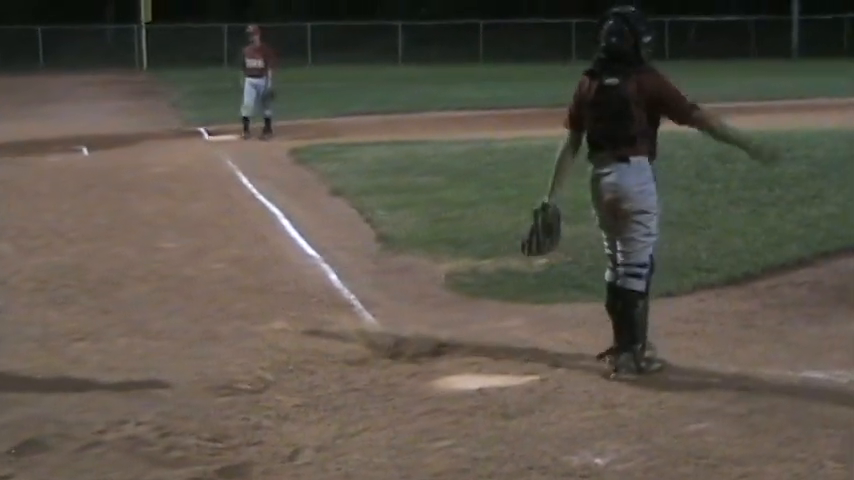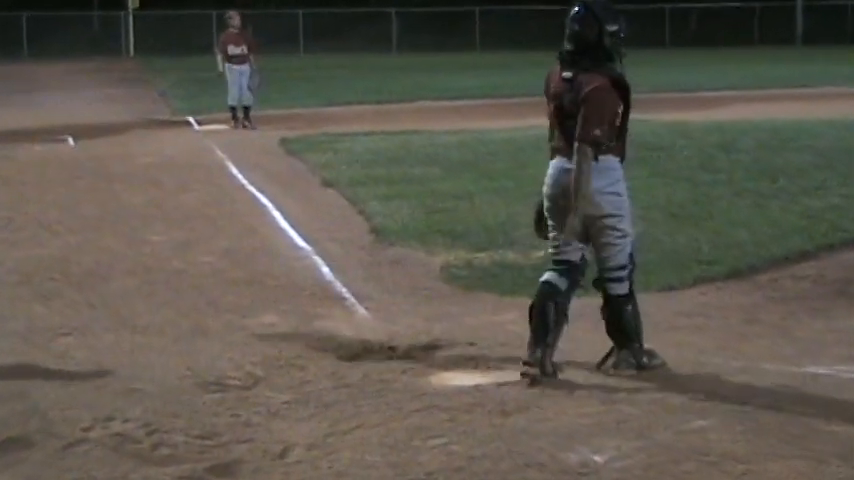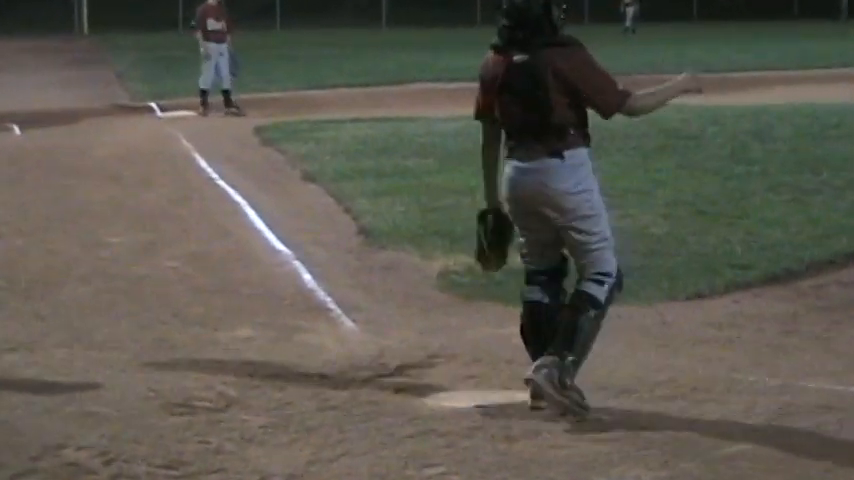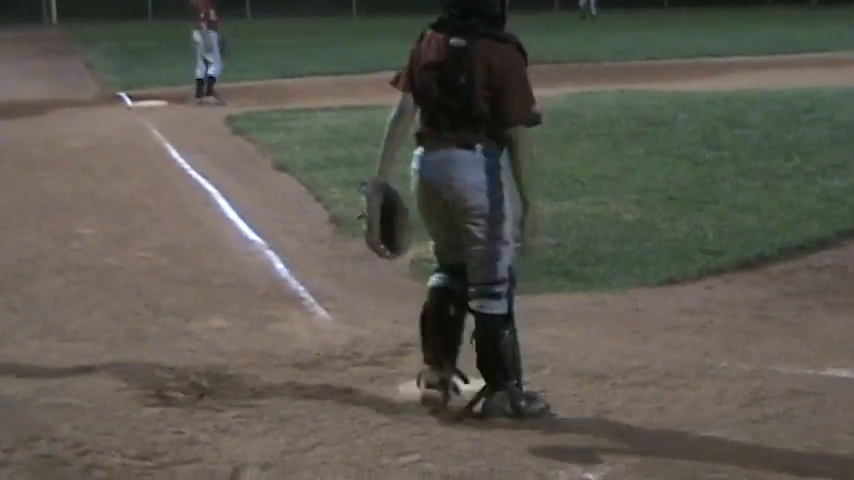
dt=0.5s
person 1, frame 1
left shoulder: (588, 83)
right shoulder: (646, 82)
left elbow: (571, 144)
right elbow: (698, 116)
left wrist: (551, 195)
right wrist: (750, 146)
left hip: (600, 177)
right hip: (635, 177)
left knee: (618, 263)
right knee: (636, 265)
left ankle: (626, 343)
right ankle: (630, 354)
person 1, frame 2
left shoulder: (558, 75)
right shoulder: (601, 82)
right elbow: (586, 147)
right wrist: (582, 204)
left hip: (557, 172)
right hip: (596, 180)
left knee: (563, 266)
right knee: (616, 266)
left ankle: (538, 352)
right ankle: (628, 351)
person 1, frame 3
left shoulder: (494, 64)
right shoulder: (563, 57)
left elbow: (491, 136)
right elbow: (630, 104)
left wrist: (490, 197)
right wrist: (680, 85)
left hip: (517, 173)
right hip: (565, 171)
left knee: (542, 276)
right knee: (601, 273)
left ankle: (544, 374)
right ankle: (556, 367)
person 1, frame 4
left shoulder: (429, 42)
right shoulder: (502, 52)
left elbow: (402, 112)
right elbow: (517, 132)
left wrist: (381, 177)
right wrist: (527, 203)
left hip: (427, 162)
right hip: (475, 168)
left knee: (451, 268)
right knee: (491, 280)
left ankle: (437, 372)
right ankle: (504, 391)
